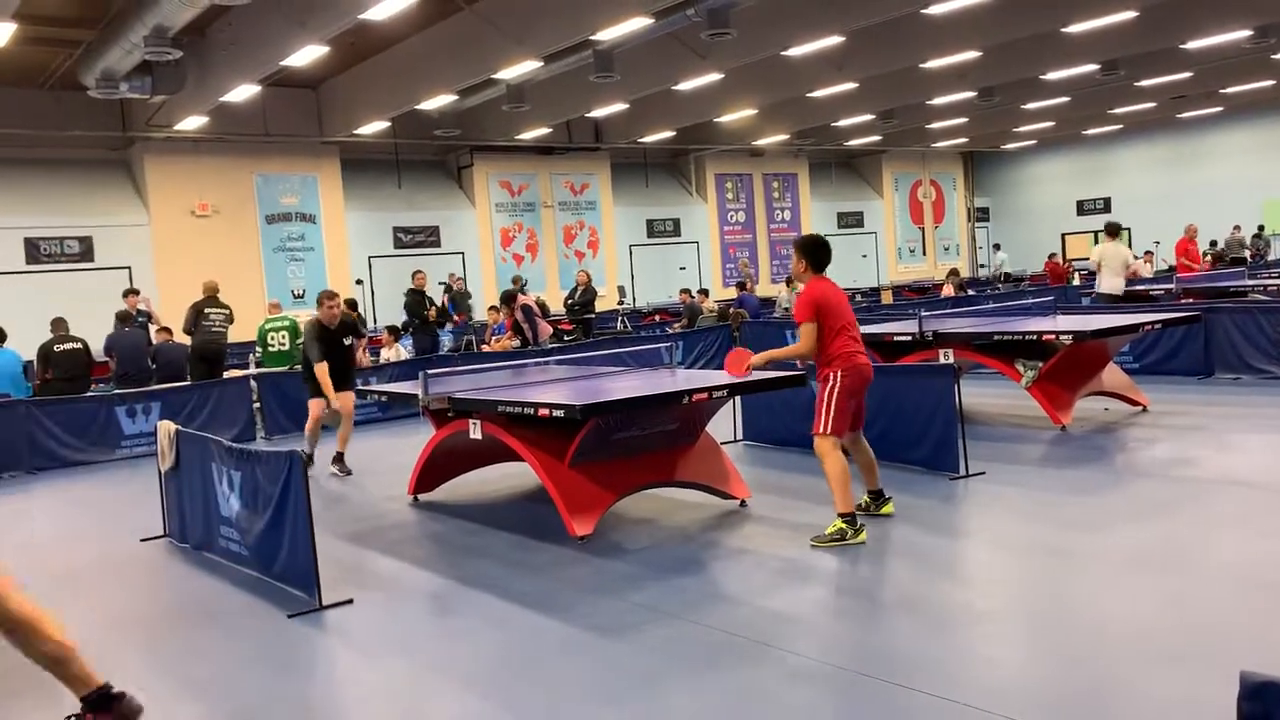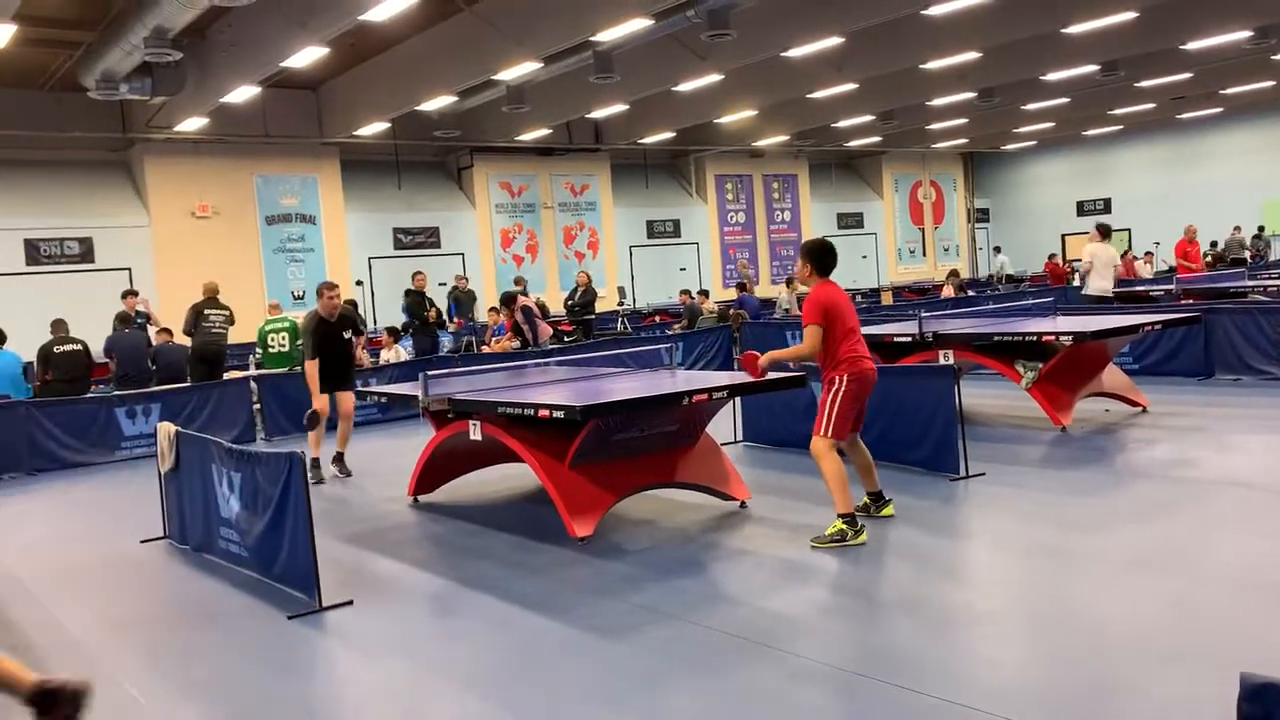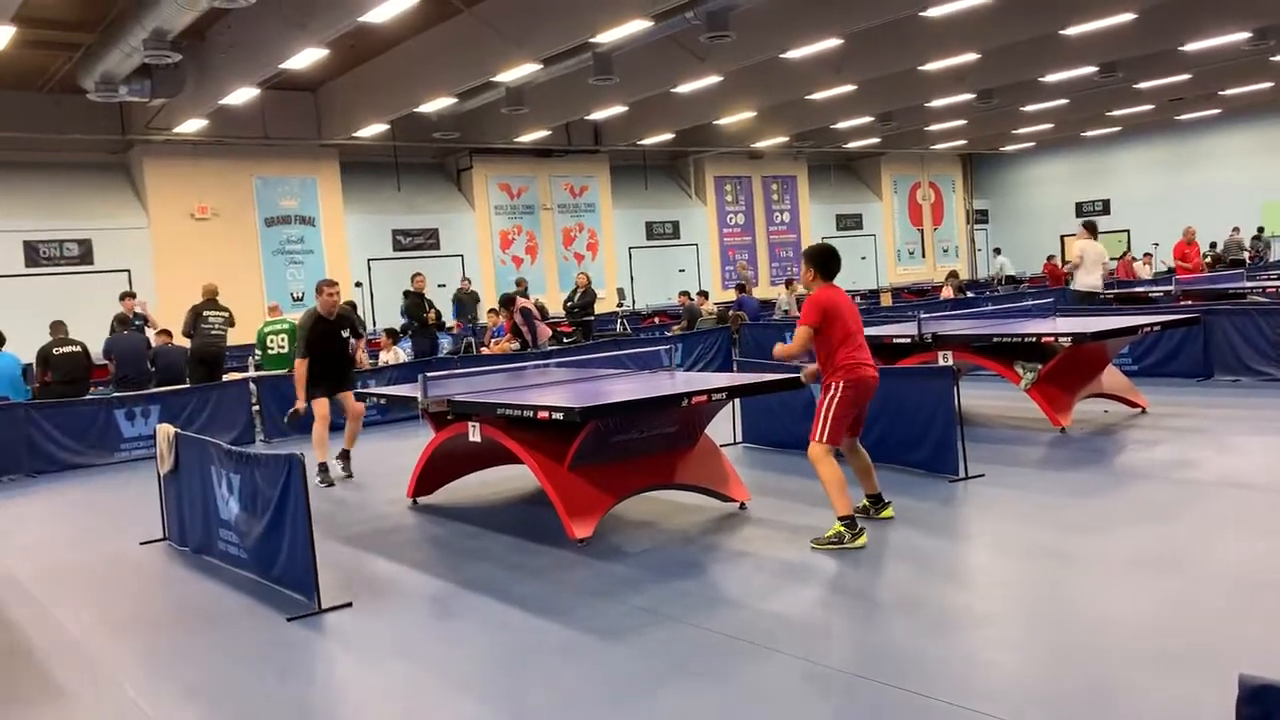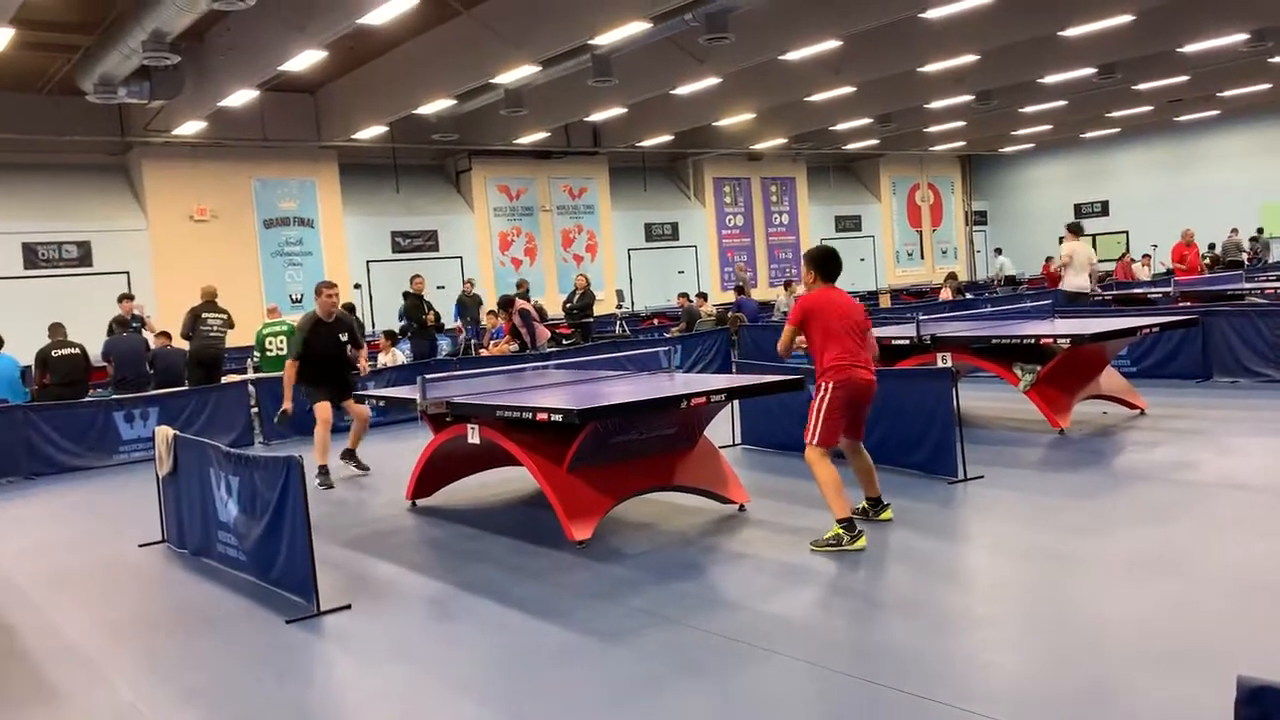
dt=0.1s
person 1, frame 1
left shoulder: (809, 296)
right shoulder: (834, 290)
left elbow: (806, 348)
left wrist: (765, 356)
right wrist: (829, 348)
left hip: (840, 373)
right hip: (860, 367)
left knee: (826, 445)
right knee: (852, 437)
left ankle: (849, 524)
right ankle: (878, 498)
person 1, frame 2
left shoulder: (816, 298)
right shoulder: (838, 293)
left elbow: (808, 349)
left wrist: (772, 357)
right wrist: (811, 358)
left hip: (846, 376)
right hip: (863, 372)
left knee: (822, 447)
right knee: (849, 439)
left ankle: (849, 525)
right ankle: (878, 500)
person 1, frame 3
left shoulder: (815, 301)
right shoulder: (843, 298)
left elbow: (796, 349)
left wrist: (779, 351)
right wrist: (819, 368)
left hip: (844, 382)
right hip: (865, 376)
left knee: (819, 452)
right knee: (847, 442)
left ankle: (848, 527)
right ankle: (877, 502)
person 1, frame 4
left shoulder: (806, 302)
right shoulder: (854, 305)
left elbow: (783, 349)
right elbow: (873, 351)
left wrist: (804, 341)
left hip: (836, 383)
right hip: (865, 381)
left knee: (816, 455)
right knee: (852, 445)
left ankle: (848, 530)
right ankle: (876, 504)
person 2, frame 1
left shoulder: (348, 320)
right shoulder: (312, 331)
left elbow: (361, 336)
right elbow: (320, 368)
left wrist: (357, 351)
right wrist: (331, 398)
left hip: (344, 372)
right hip: (317, 375)
left knee: (347, 410)
right knee: (317, 415)
left ankle: (338, 458)
right ankle: (308, 454)
person 2, frame 2
left shoulder: (348, 314)
right shoulder: (311, 325)
left elbow: (360, 333)
right elbow: (310, 363)
left wrist: (357, 347)
right wrist: (315, 398)
left hip: (344, 371)
right hip: (319, 373)
left knee: (347, 412)
right knee: (321, 412)
left ankle: (338, 459)
right ankle: (315, 463)
person 2, frame 3
left shoulder: (347, 315)
right shoulder: (308, 322)
left elbow: (360, 337)
right elbow: (300, 361)
left wrist: (358, 350)
right wrist: (301, 398)
left hip: (343, 372)
right hip: (316, 376)
left knee: (357, 411)
right knee: (322, 416)
left ankle: (344, 455)
right ankle: (322, 468)
person 2, frame 4
left shoulder: (346, 321)
right shoulder: (307, 326)
left elbow: (360, 345)
right elbow: (292, 363)
left wrist: (362, 360)
right wrist: (287, 399)
left hip: (342, 378)
right hip: (315, 381)
left knee: (364, 415)
right knee: (325, 418)
left ankle: (349, 453)
right ankle: (322, 471)
